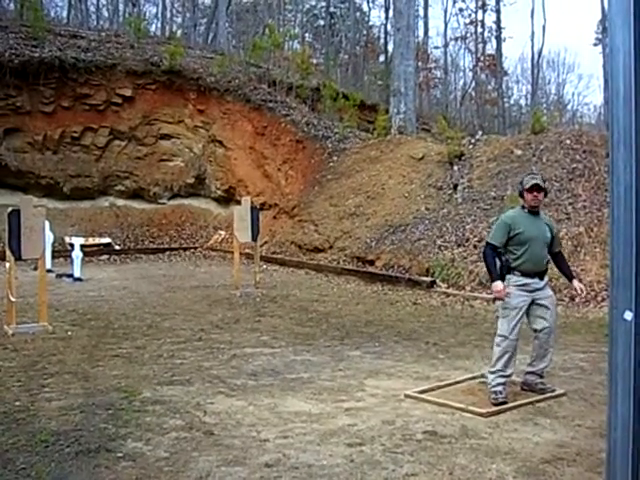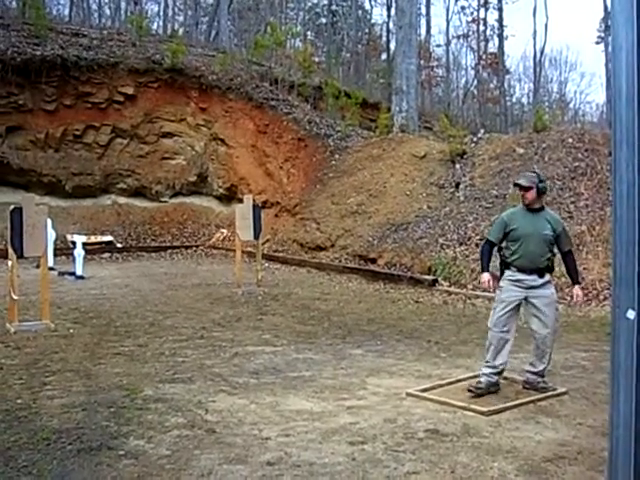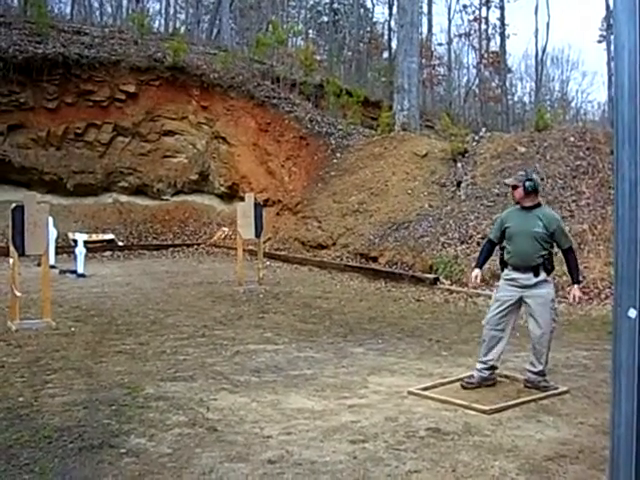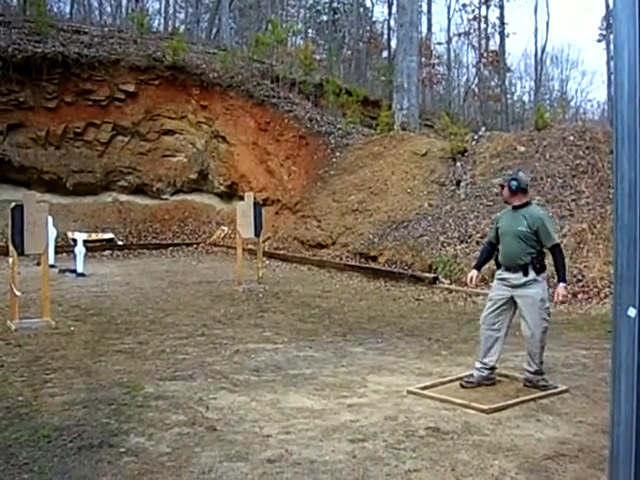
dt=0.2s
person 1, frame 1
left shoulder: (547, 223)
right shoulder: (509, 219)
left elbow: (556, 253)
right elbow: (489, 249)
left wrist: (572, 279)
right wrist: (496, 279)
left hip: (541, 284)
right hip: (515, 283)
left knee: (546, 332)
right knee: (507, 335)
left ankle: (533, 378)
right ankle: (497, 386)
person 1, frame 2
left shoulder: (554, 220)
right shoulder: (509, 217)
left elbow: (566, 253)
right elbow: (489, 243)
left wrist: (576, 283)
right wrist: (485, 270)
left hip: (542, 282)
right hip: (513, 279)
left knee: (545, 332)
right knee: (499, 326)
left ankle: (535, 376)
right ankle: (490, 377)
person 1, frame 3
left shoulder: (550, 218)
right shoulder: (507, 216)
left elbow: (568, 251)
right elbow: (491, 242)
left wrist: (576, 283)
right wrist: (478, 266)
left hip: (539, 281)
right hip: (510, 278)
left knee: (542, 331)
right knee: (494, 325)
left ankle: (535, 375)
right ankle: (485, 372)
person 1, frame 4
left shoulder: (538, 216)
right shoulder: (502, 216)
left elbow: (556, 250)
right elbow: (491, 244)
left wrist: (561, 282)
right wrist: (476, 267)
left hip: (530, 280)
right hip: (503, 278)
left knee: (535, 331)
right knee: (490, 324)
left ankle: (534, 375)
right ankle: (484, 371)
